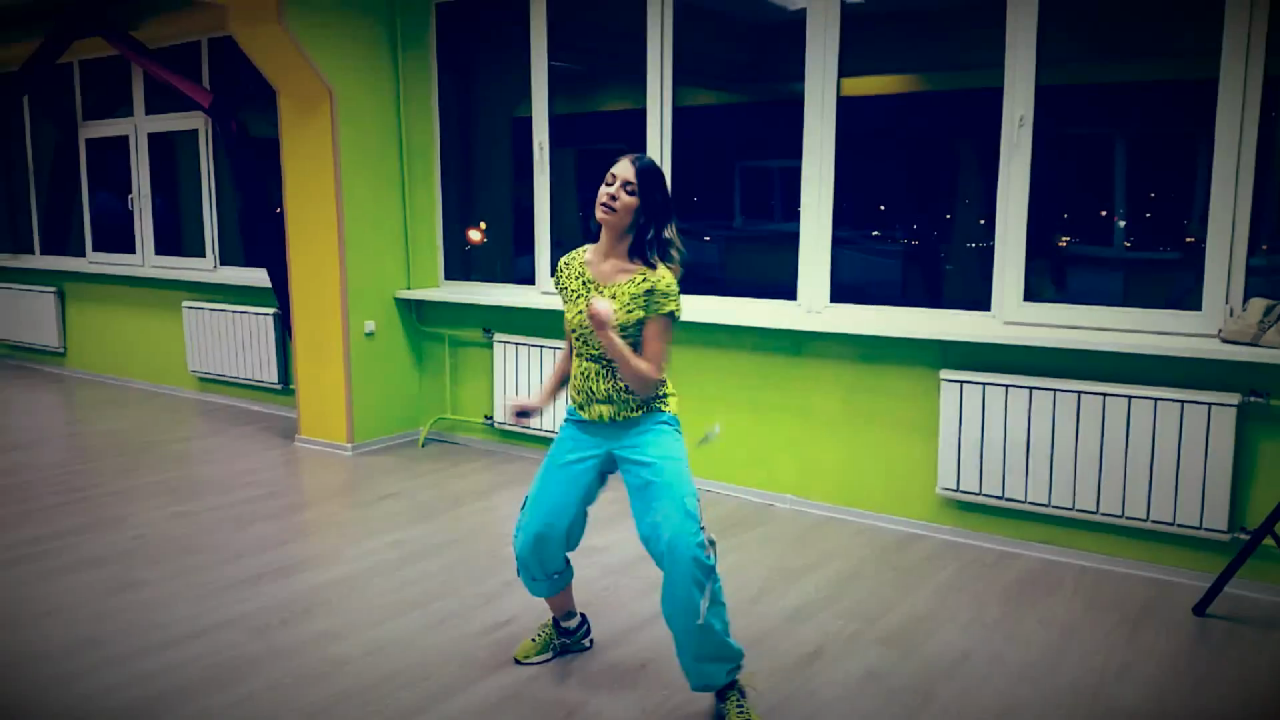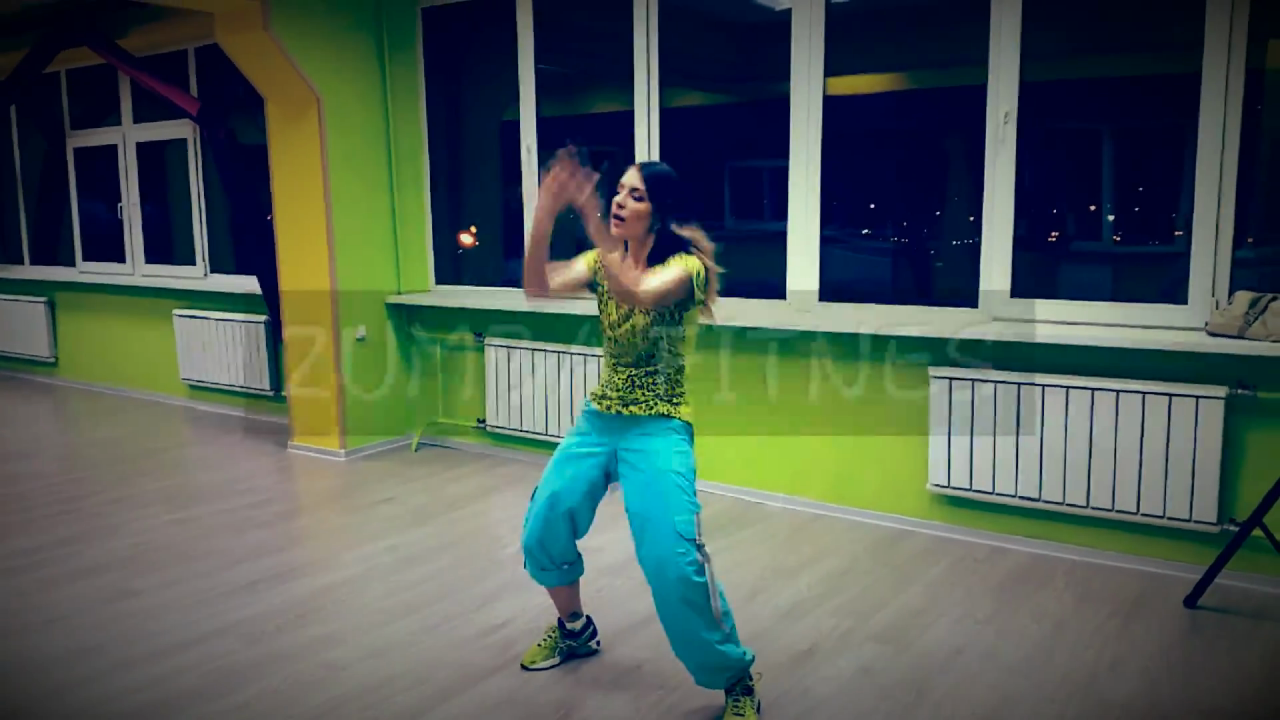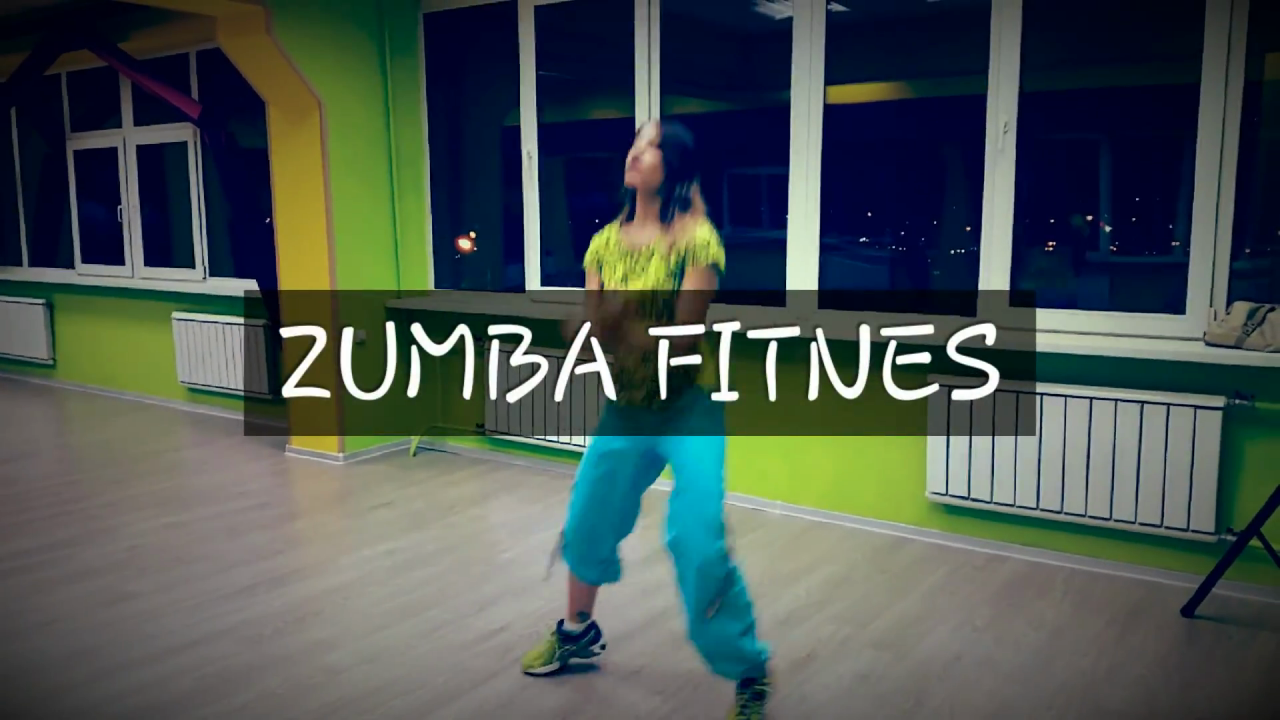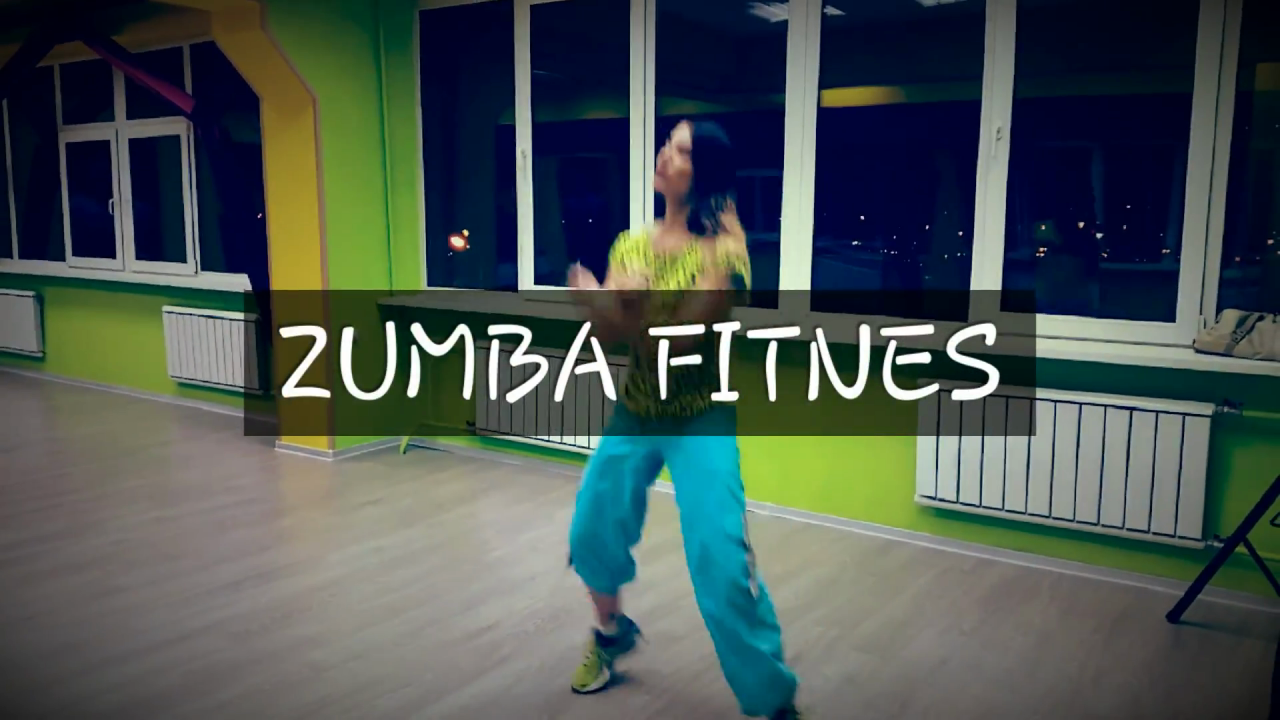
dt=1s
person 1, frame 1
left shoulder: (657, 281)
right shoulder: (573, 265)
left elbow: (648, 380)
left wrist: (608, 334)
right wrist: (541, 397)
left hip: (649, 427)
right hip: (582, 428)
left knee: (683, 552)
right knee: (535, 543)
right ankle: (568, 627)
person 1, frame 2
left shoulder: (685, 268)
right shoulder: (602, 260)
left elbow: (638, 295)
right elbow: (540, 286)
left wrist: (593, 222)
right wrist: (546, 210)
left hip: (658, 432)
right hip: (597, 423)
left knee: (674, 563)
right knee: (543, 534)
right ankle: (575, 629)
person 1, frame 3
left shoulder: (695, 240)
right shoulder: (605, 243)
left elbow: (687, 338)
right elbow: (585, 329)
left wrist: (623, 330)
right wrist: (592, 322)
left hip: (688, 410)
right hip: (624, 411)
left knee: (698, 543)
right knee: (587, 528)
right ankle: (577, 630)
person 1, frame 4
left shoulder: (724, 248)
right shoulder: (630, 243)
left elbow: (690, 331)
right elbow: (605, 320)
left wrist: (621, 307)
right wrist: (598, 302)
left hip: (701, 423)
right hip: (631, 417)
left knee: (721, 563)
right knee: (591, 535)
right ankle: (612, 630)
